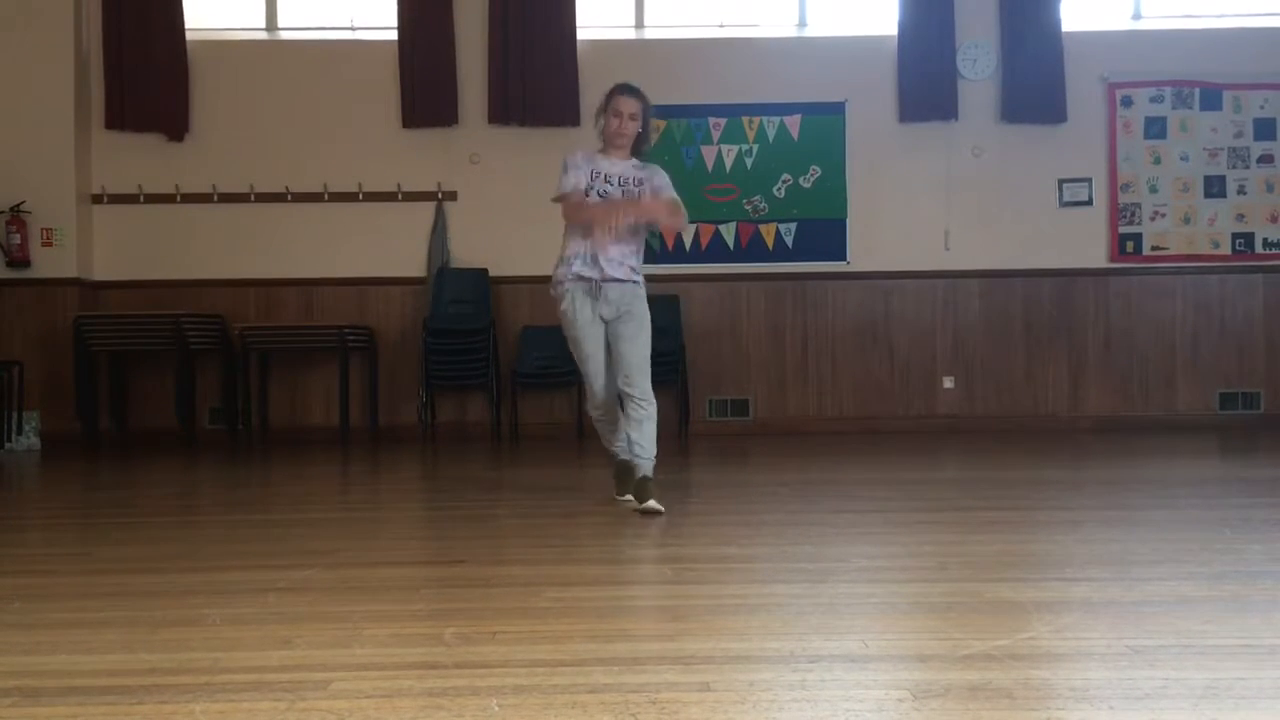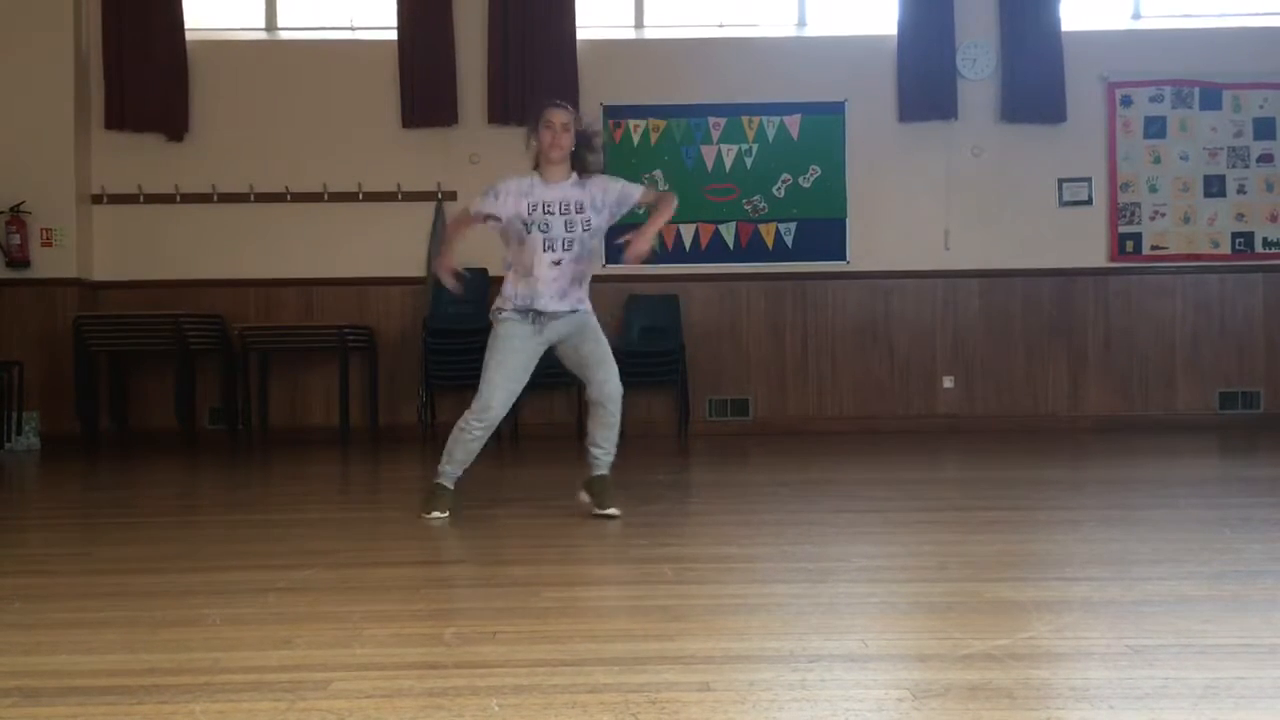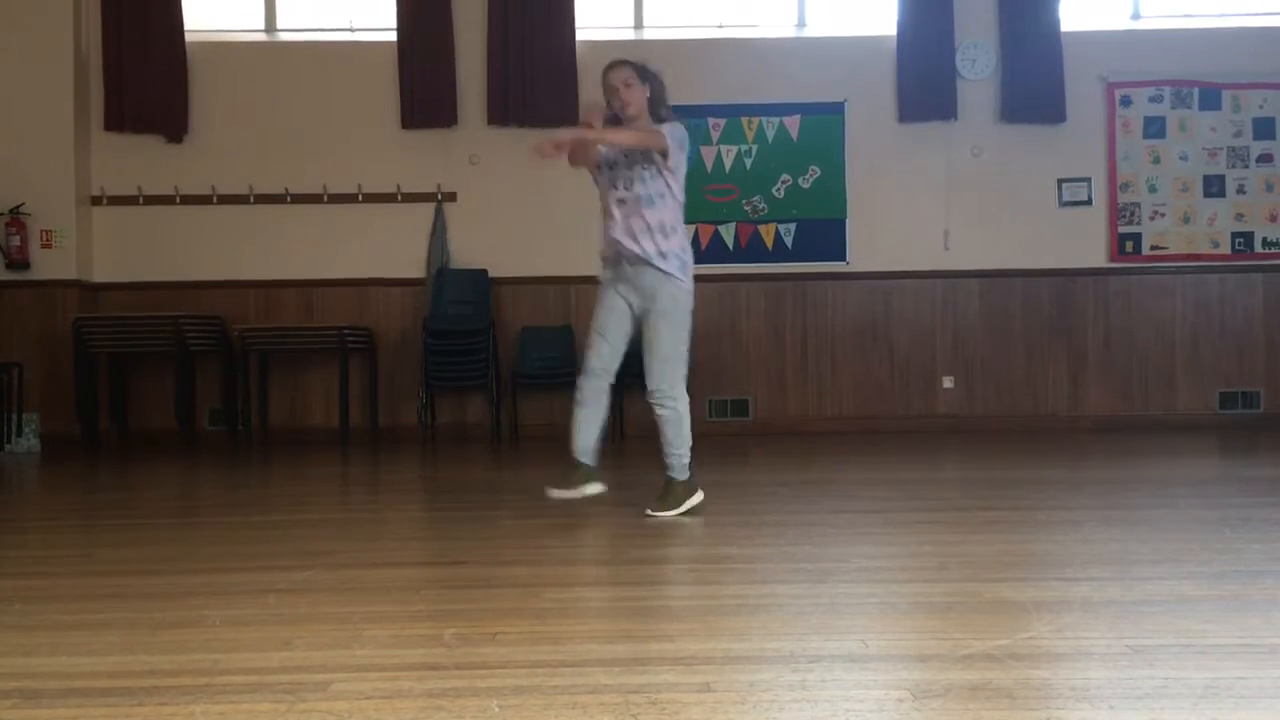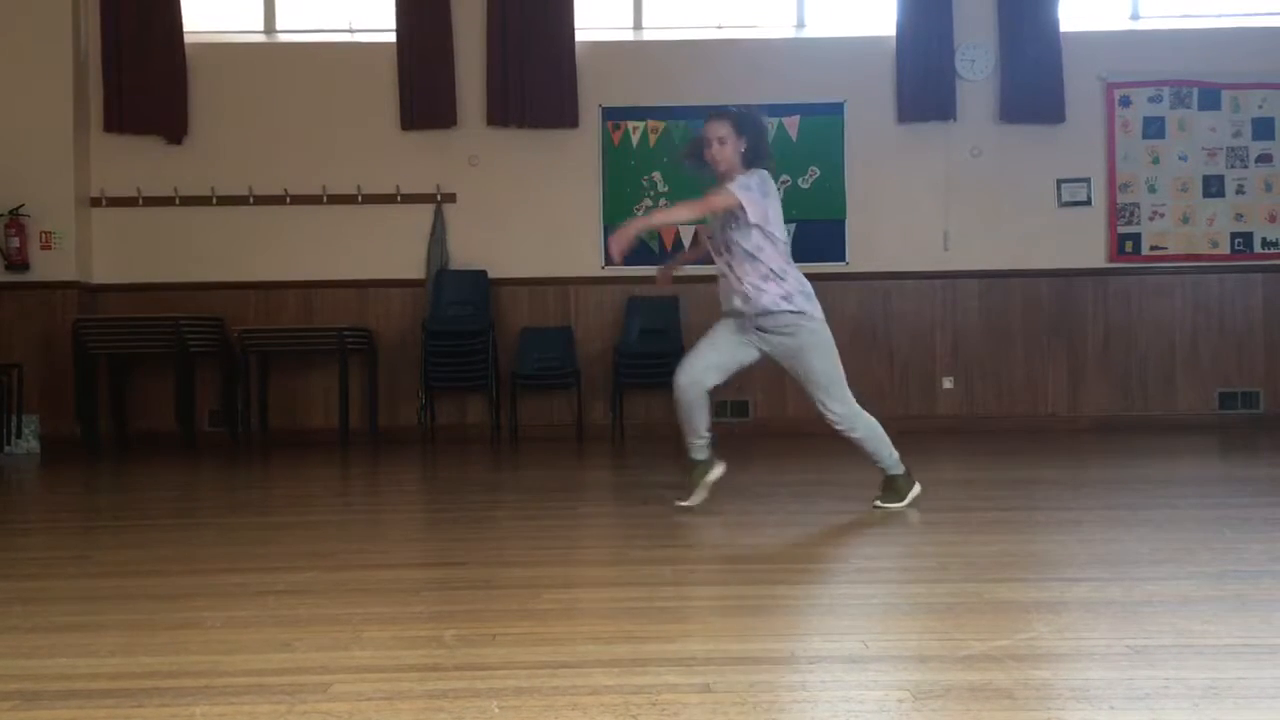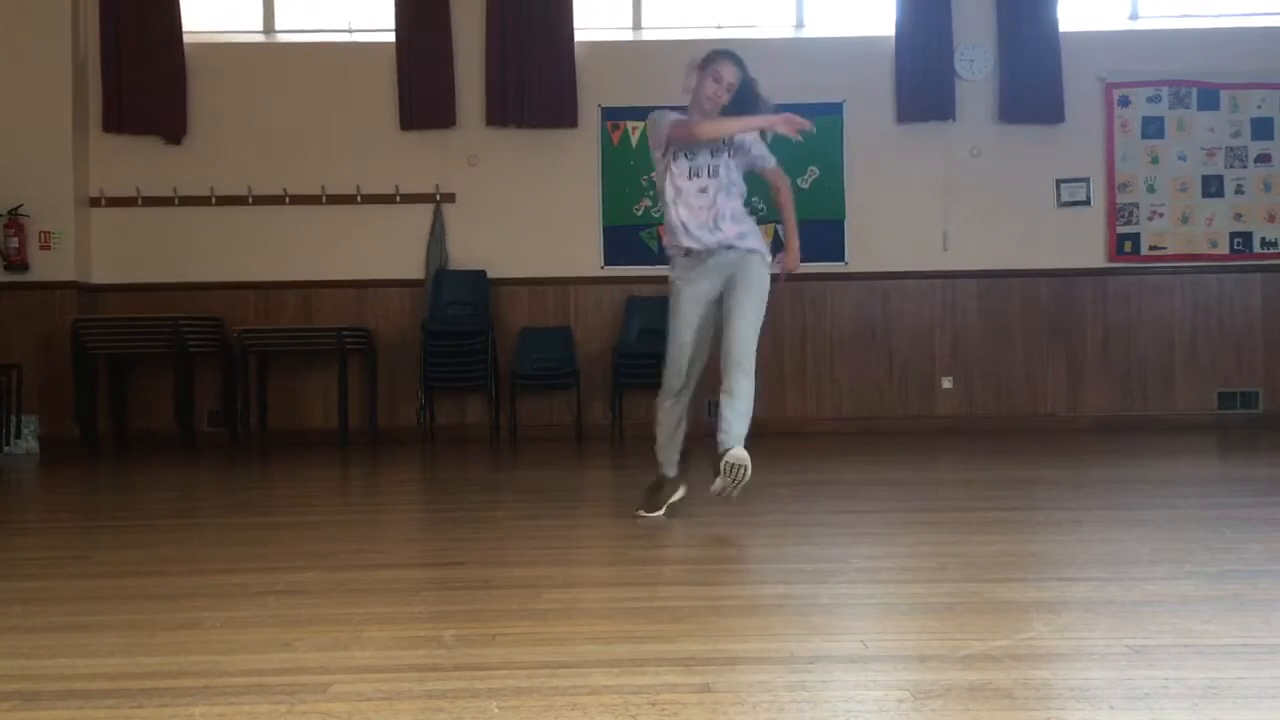
dt=0.5s
person 1, frame 1
left shoulder: (651, 176)
right shoulder: (578, 163)
left elbow: (678, 219)
right elbow: (569, 211)
left wrist: (644, 210)
right wrist: (631, 205)
left hip: (627, 286)
right hip: (579, 284)
left knee: (637, 385)
right knee: (601, 388)
left ankle: (642, 476)
right ankle: (621, 458)
person 1, frame 2
left shoulder: (600, 189)
right shoulder: (512, 191)
left elbow: (664, 199)
right elbow: (466, 216)
left wrist: (648, 231)
right wrist: (447, 253)
left hip: (574, 314)
right hip: (519, 315)
left knee: (607, 390)
right knee: (488, 408)
left ankle: (597, 478)
right ankle: (445, 482)
person 1, frame 3
left shoulder: (671, 134)
right shoulder: (605, 150)
left elbow: (631, 141)
right elbow: (579, 156)
left wrist: (573, 132)
right wrist: (576, 140)
left hip: (666, 275)
right hip: (619, 274)
left knee: (663, 385)
right knee: (594, 369)
left ankle: (681, 481)
right ankle: (585, 467)
person 1, frame 4
left shoulder: (757, 183)
right shoulder: (721, 196)
left elbow: (702, 208)
left wrist: (636, 225)
right wrist: (673, 262)
left hip: (792, 315)
right hip: (741, 322)
left knee: (839, 410)
right knee: (687, 382)
left ankle: (897, 474)
right ankle: (704, 461)
person 1, frame 5
left shoulder: (745, 140)
right shoulder: (665, 125)
left elbow: (780, 184)
right elbow: (702, 131)
left wrist: (791, 241)
right wrist: (768, 121)
left hip: (746, 259)
right hip: (693, 265)
left knee: (739, 356)
right knee: (679, 379)
left ankle: (731, 454)
right ankle: (667, 477)
